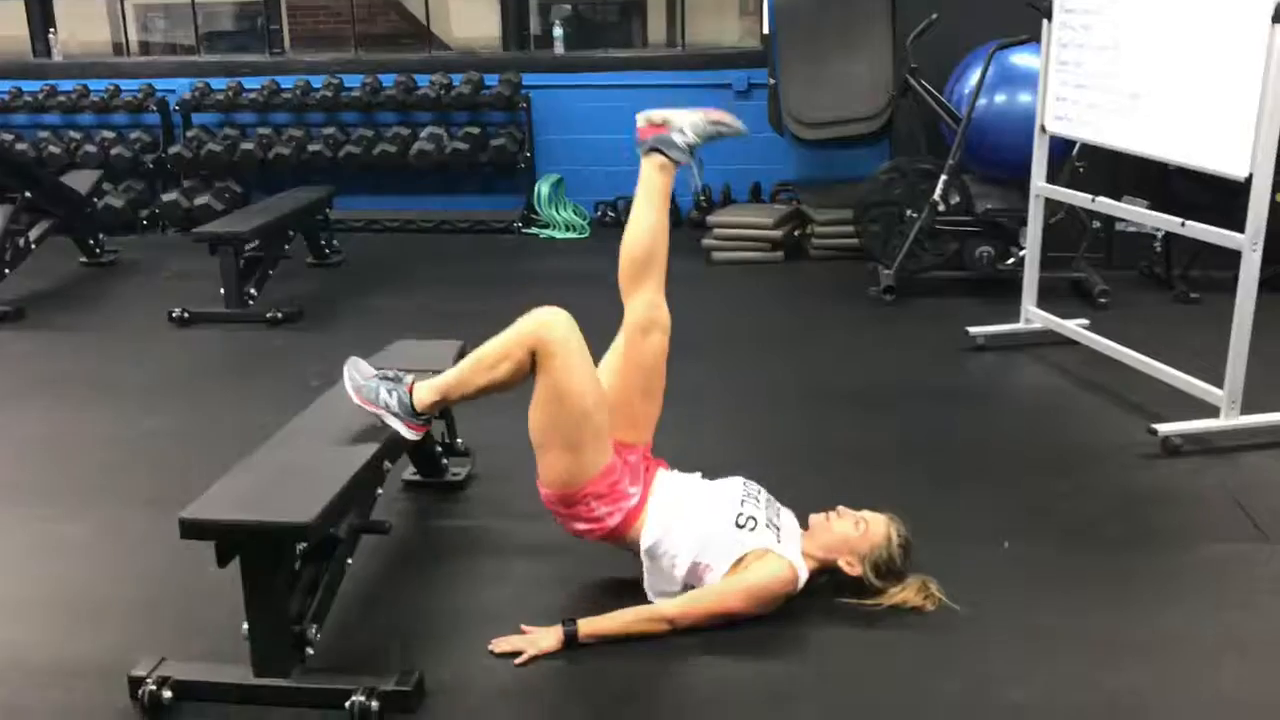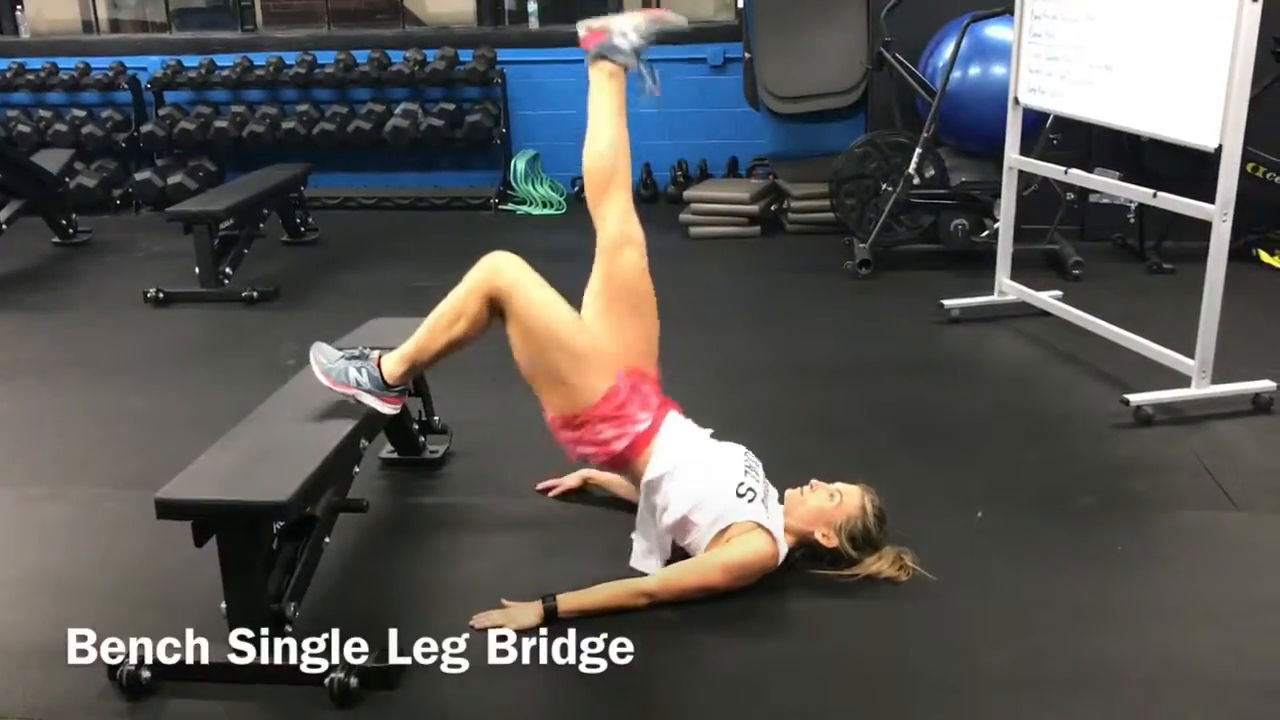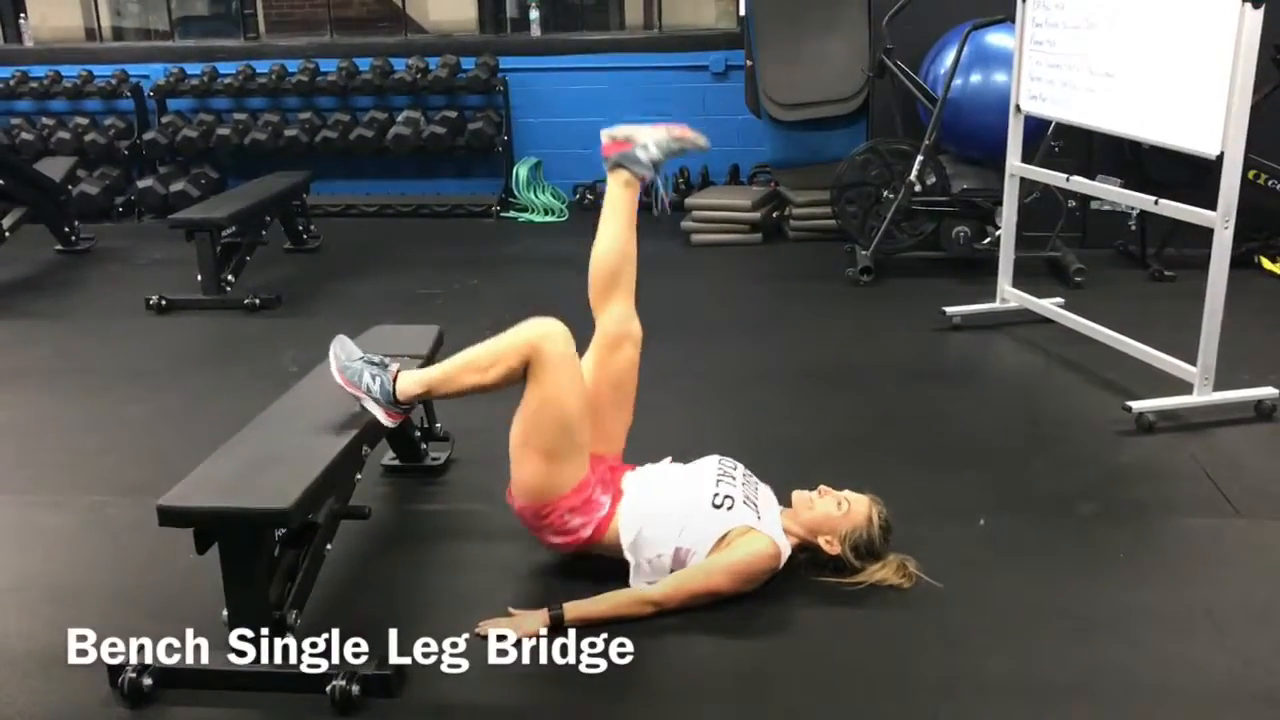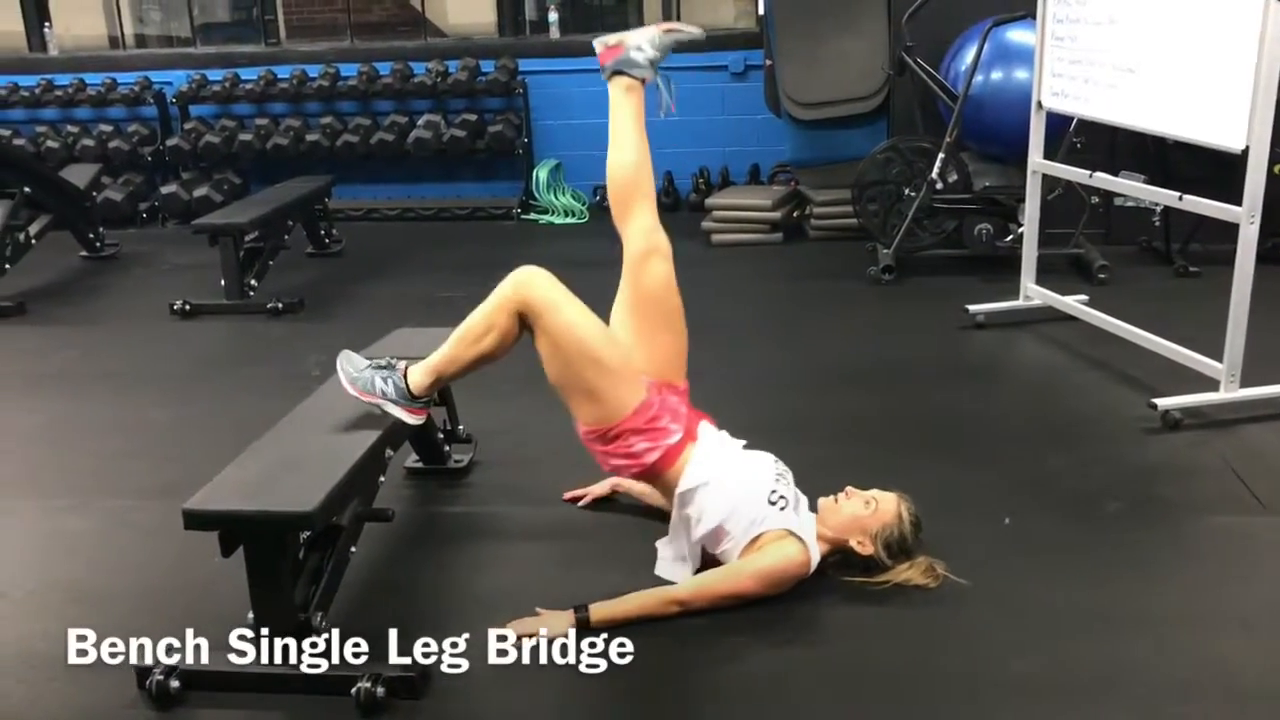
dt=1s
person 1, frame 1
left shoulder: (779, 576)
right shoulder: (783, 529)
left elbow: (671, 617)
left wrist: (566, 634)
left hip: (602, 499)
right hip: (626, 479)
left knee: (550, 326)
left ankle: (417, 404)
person 1, frame 2
left shoulder: (761, 548)
right shoulder: (765, 508)
left elbow: (648, 592)
left wrist: (545, 608)
left hip: (611, 414)
right hip: (628, 405)
left knee: (499, 272)
right knee: (618, 230)
left ankle: (385, 378)
person 1, frame 3
left shoulder: (763, 553)
right shoulder: (762, 505)
left elbow: (657, 598)
left wrist: (553, 618)
left hip: (572, 514)
right hip: (599, 486)
left knee: (548, 337)
left ankle: (398, 392)
person 1, frame 4
left shoulder: (793, 557)
right shoulder: (797, 518)
left elbow: (681, 599)
left wrist: (578, 619)
left hip: (644, 427)
right hip: (659, 416)
left knee: (529, 286)
right knee: (646, 246)
left ankle: (412, 388)
